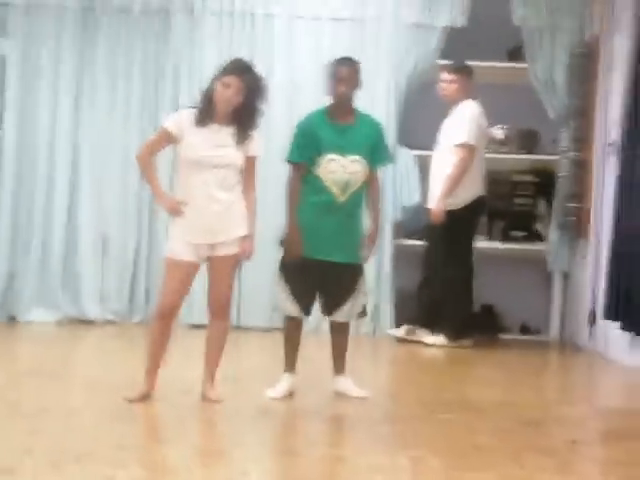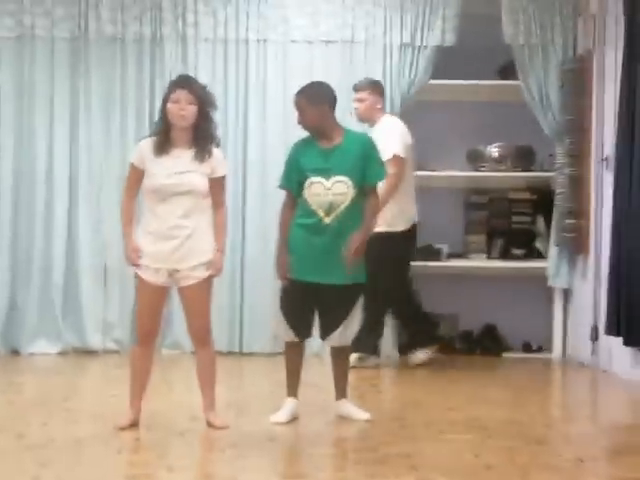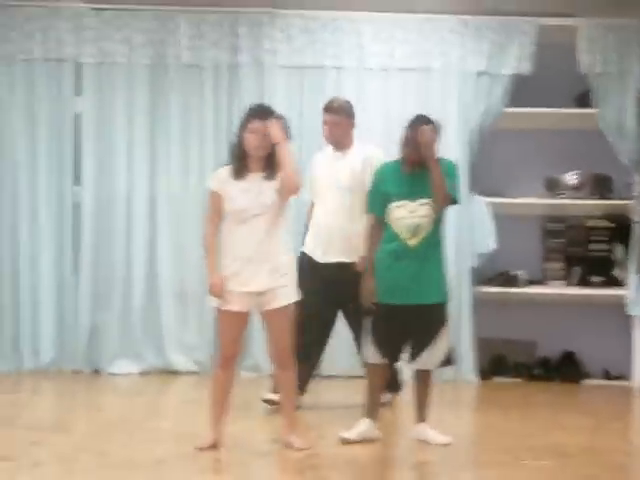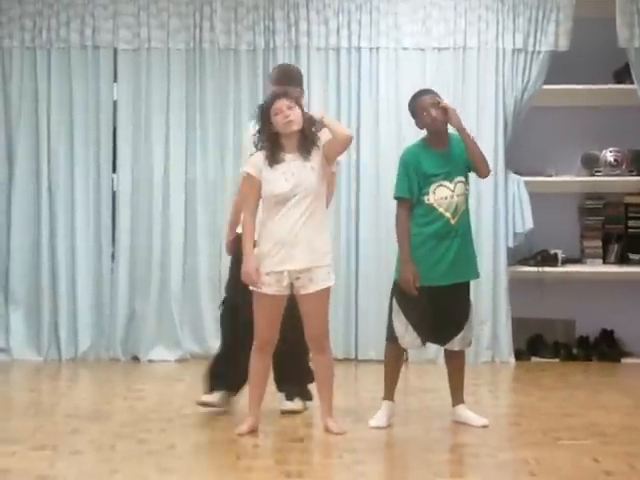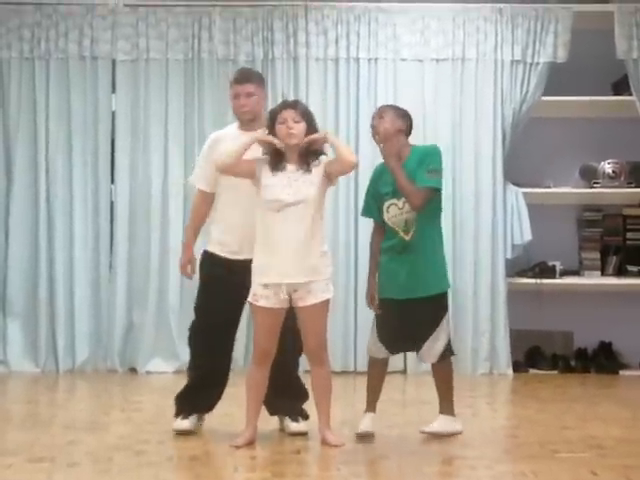
dt=1s
person 1, frame 1
left shoulder: (246, 135)
right shoulder: (185, 121)
left elbow: (248, 188)
right elbow: (145, 154)
left wrist: (249, 233)
right wrist: (162, 197)
left hip: (228, 230)
right hip: (188, 228)
left knee: (220, 309)
right knee: (166, 307)
left ankle: (208, 383)
right ankle: (149, 382)
person 1, frame 2
left shoulder: (211, 155)
right shoulder: (146, 150)
left elbow: (219, 206)
right elbow: (129, 196)
left wrist: (219, 249)
right wrist: (128, 239)
left hip: (195, 254)
right hip: (152, 252)
left knee: (202, 335)
right knee: (145, 335)
left ankle: (210, 408)
right ankle: (134, 409)
person 1, frame 3
left shoulder: (279, 176)
right shoulder: (224, 177)
left elbow: (292, 188)
right elbow: (212, 227)
left wrist: (281, 144)
right wrist: (213, 271)
left hip: (275, 277)
right hip: (235, 277)
left knee: (283, 356)
right knee: (226, 356)
left ankle: (290, 429)
right ankle: (215, 430)
person 1, frame 4
left shoulder: (319, 155)
right shoulder: (260, 161)
left elbow: (346, 136)
right elbow: (248, 212)
left wrist: (320, 119)
right wrist: (247, 257)
left hip: (312, 260)
right hip: (271, 260)
left knee: (319, 340)
right knee: (263, 342)
left ankle: (327, 414)
right ankle: (253, 415)
person 1, frame 5
left shoulder: (321, 167)
right shoulder: (263, 167)
left elbow: (351, 163)
right elbow: (223, 166)
left wrist: (329, 138)
right wrist: (253, 139)
left hip: (311, 272)
right hip: (269, 272)
left knee: (317, 352)
right knee: (262, 354)
left ankle: (325, 427)
right ankle: (250, 428)
person 2, frame 1
left shoulder: (371, 128)
right shoulder: (311, 124)
left elbow: (372, 179)
right elbow: (296, 177)
left wrist: (375, 223)
right wrist: (292, 226)
left hip: (346, 236)
right hip: (309, 234)
left knee: (342, 310)
right knee: (294, 307)
left ankle: (340, 376)
right ankle: (288, 375)
person 2, frame 2
left shoulder: (361, 145)
right shoulder: (300, 151)
left elbow: (372, 197)
right elbow: (290, 203)
left wrist: (362, 235)
right wrist: (282, 250)
left hip: (343, 259)
right hip: (302, 258)
left knee: (340, 334)
right knee: (294, 331)
left ankle: (342, 400)
right ankle: (291, 400)
person 2, frame 3
left shoulder: (444, 169)
right shoulder: (385, 173)
left elbow: (441, 203)
right elbow: (376, 226)
left wrist: (430, 156)
right wrist: (369, 274)
left hip: (427, 283)
right hip: (388, 281)
left knee: (427, 356)
right knee: (378, 353)
left ankle: (422, 423)
right ankle: (369, 421)
person 2, frame 4
left shoulder: (461, 146)
right shoulder: (412, 156)
left elbow: (484, 171)
right elbow: (403, 212)
left wrist: (460, 126)
right wrist: (406, 262)
left hip: (456, 262)
right hip: (420, 263)
left knee: (456, 336)
right knee: (398, 335)
left ankle: (458, 405)
right ankle: (387, 403)
person 2, frame 5
left shoulder: (429, 155)
right shoulder: (379, 174)
left elbow: (417, 200)
right elbow: (378, 229)
left wrist: (392, 162)
right wrist: (371, 277)
left hip: (426, 274)
right hip: (391, 277)
left knee: (436, 348)
right knee: (379, 346)
left ankle: (448, 415)
right ankle: (370, 413)
person 3, frame 1
left shoulder: (469, 111)
right shoulder: (457, 112)
left elbow: (464, 158)
left wrist: (441, 199)
left hip: (458, 205)
right hip: (450, 204)
left knee: (452, 267)
right knee: (436, 266)
left ankle: (455, 330)
right ankle: (424, 324)
person 3, frame 2
left shoulder: (391, 128)
right shoulder: (376, 132)
left elbow: (395, 173)
left hip: (393, 226)
right hip: (377, 225)
left knee: (392, 288)
right knee: (373, 289)
left ankle: (423, 338)
right ankle: (366, 348)
person 3, frame 3
left shoulder: (369, 157)
right shoulder: (320, 159)
left wrist: (369, 252)
right wrist: (310, 241)
left hip: (354, 260)
right hip: (315, 256)
left knee: (366, 327)
right knee: (308, 326)
left ankle: (388, 384)
right ankle: (292, 387)
person 3, frame 4
right shoulder: (257, 128)
left elbow: (326, 181)
right wrist: (232, 228)
left knee: (292, 318)
right knee: (237, 310)
left ankle: (294, 388)
right ankle: (224, 385)
person 3, frame 5
right shoulder: (217, 142)
right elbow: (204, 197)
right wrist: (187, 246)
right hip: (221, 257)
left knee: (283, 338)
right knee: (209, 333)
left ankle: (289, 409)
right ankle: (192, 407)
